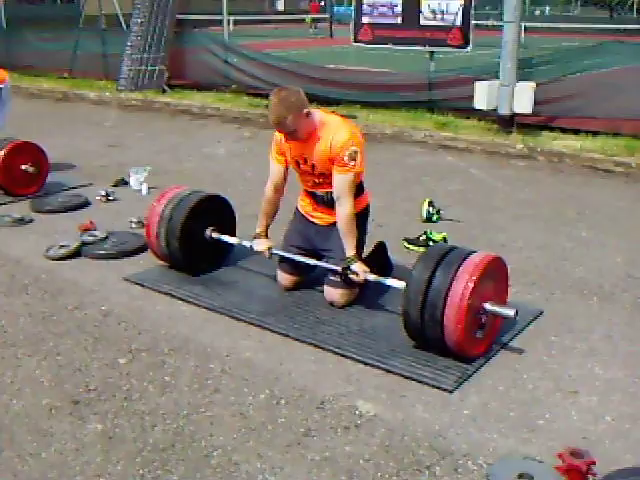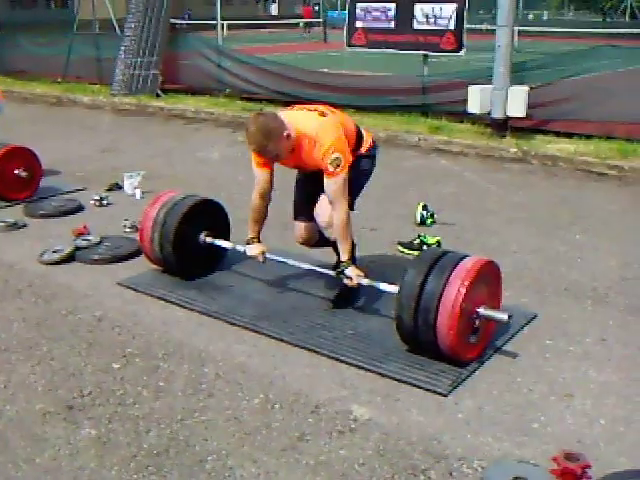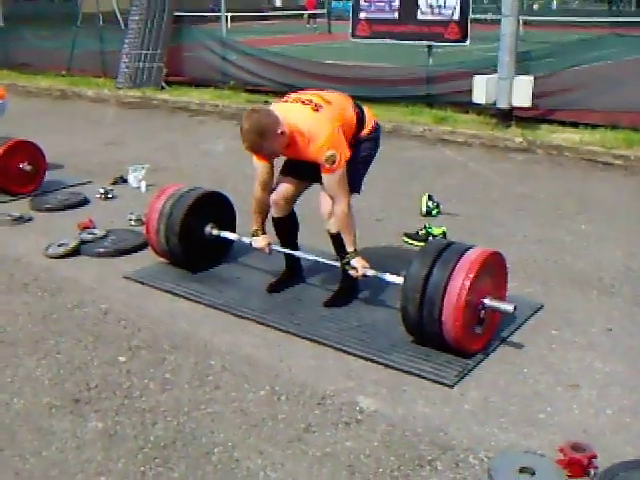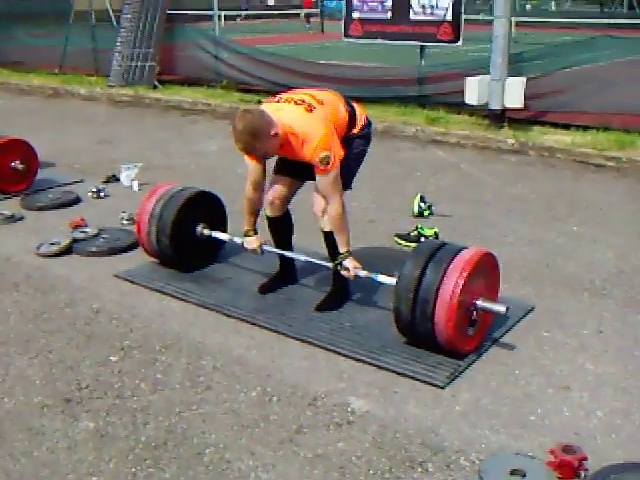
dt=0.5s
person 1, frame 1
left shoulder: (342, 136)
right shoulder: (283, 134)
left elbow: (344, 202)
right elbow: (274, 187)
left wrist: (352, 258)
right wrist: (261, 234)
left hip: (344, 216)
right hip: (308, 213)
left knee: (337, 297)
right knee: (286, 281)
left ankle: (376, 258)
right ankle: (324, 258)
person 1, frame 2
left shoulder: (325, 140)
right shoulder: (266, 139)
left elbow: (338, 207)
right elbow: (261, 194)
left wrist: (347, 263)
right wrist: (253, 239)
left hip: (357, 154)
right hip: (313, 165)
left knee: (324, 218)
right knee: (304, 234)
right ankle: (344, 247)
person 1, frame 3
left shoulder: (321, 136)
right shoulder: (265, 130)
left elbow: (340, 202)
right elbow: (262, 186)
left wrist: (352, 254)
right wrist: (258, 231)
left hip: (358, 134)
left knee: (328, 209)
right knee: (279, 199)
left ankle: (349, 280)
right ankle: (293, 268)
person 1, frame 4
left shoulder: (315, 137)
right shoulder: (256, 130)
left elbow: (334, 202)
right elbow: (254, 186)
left wrist: (345, 255)
right wrist: (250, 232)
left hip: (351, 131)
left knee: (321, 207)
right knee: (274, 199)
left ankle: (340, 284)
right ankle: (286, 270)
